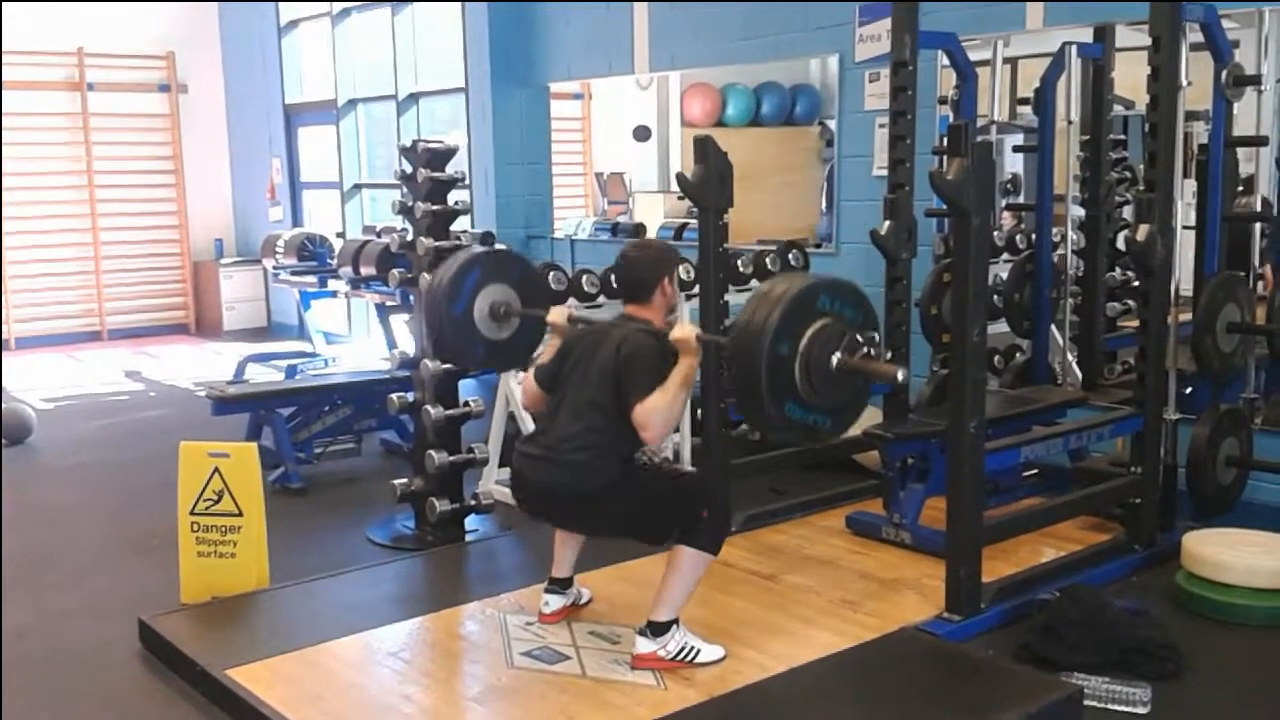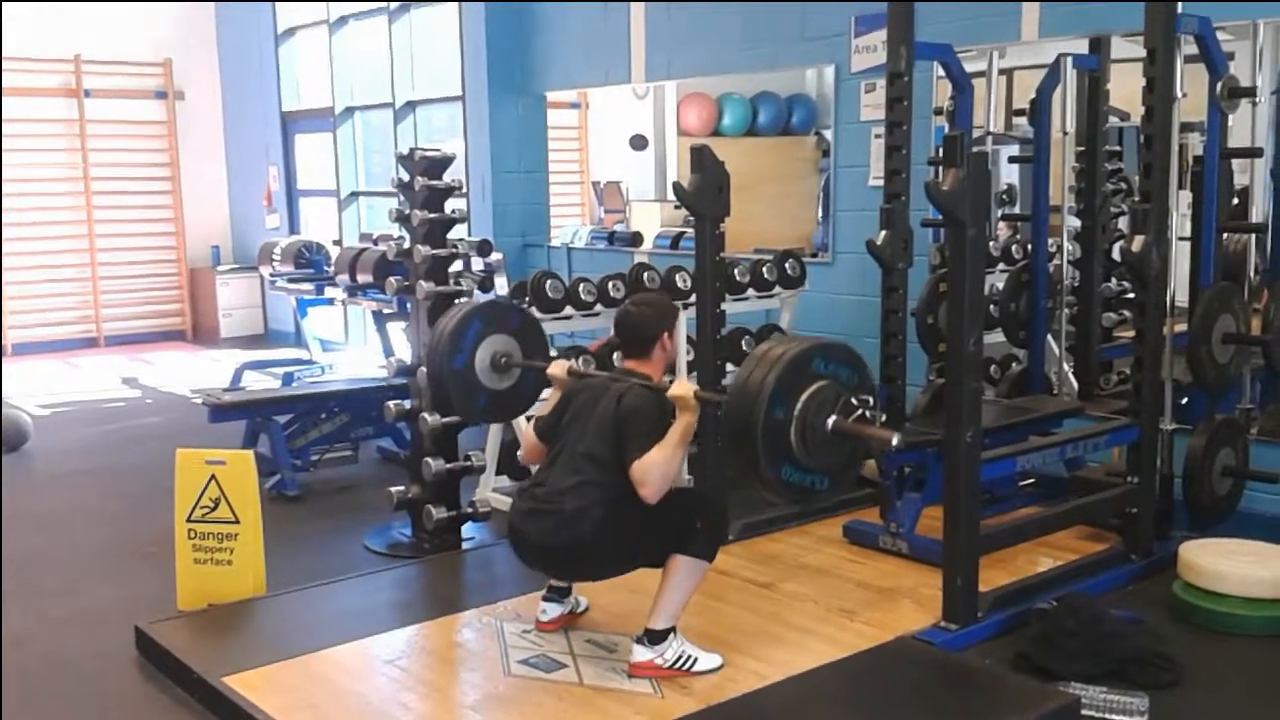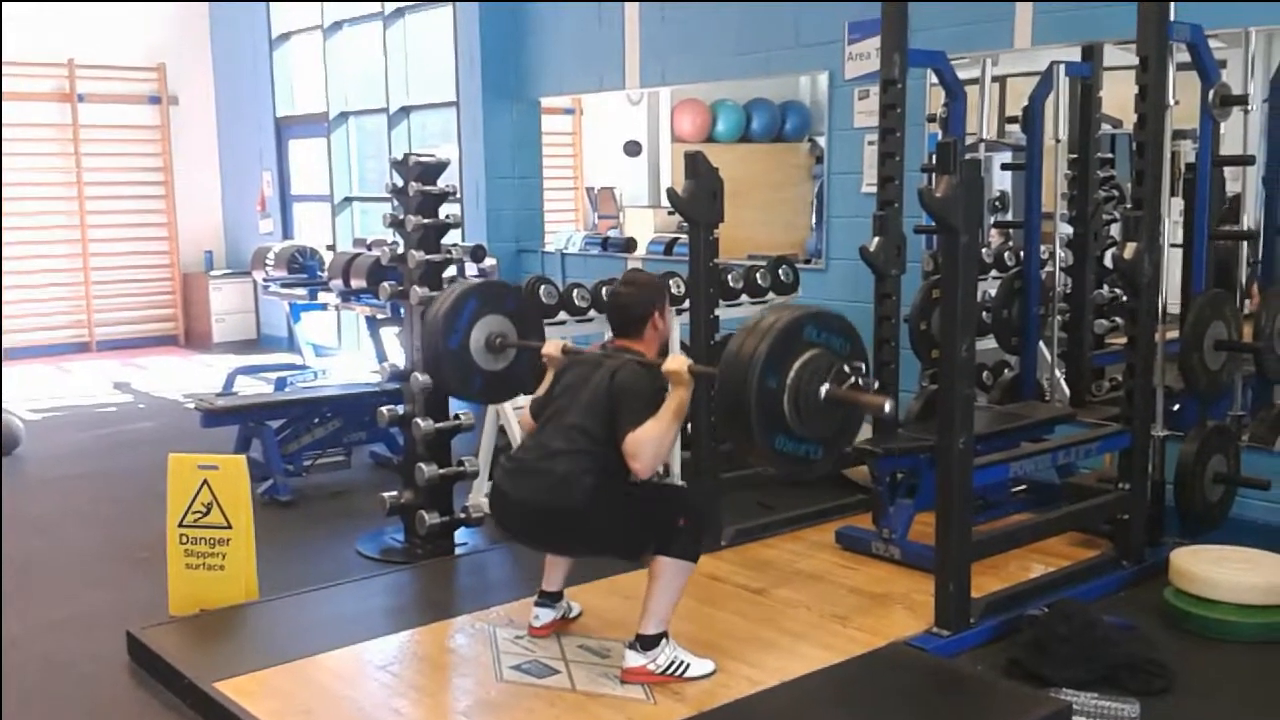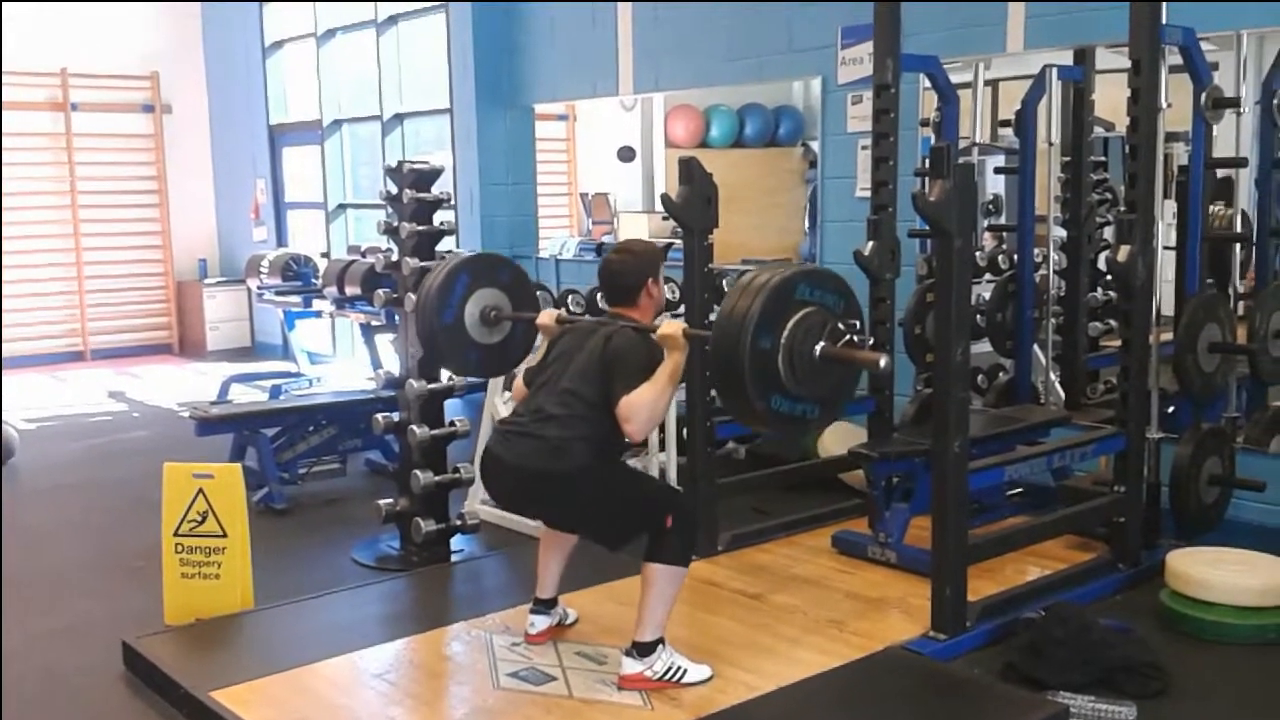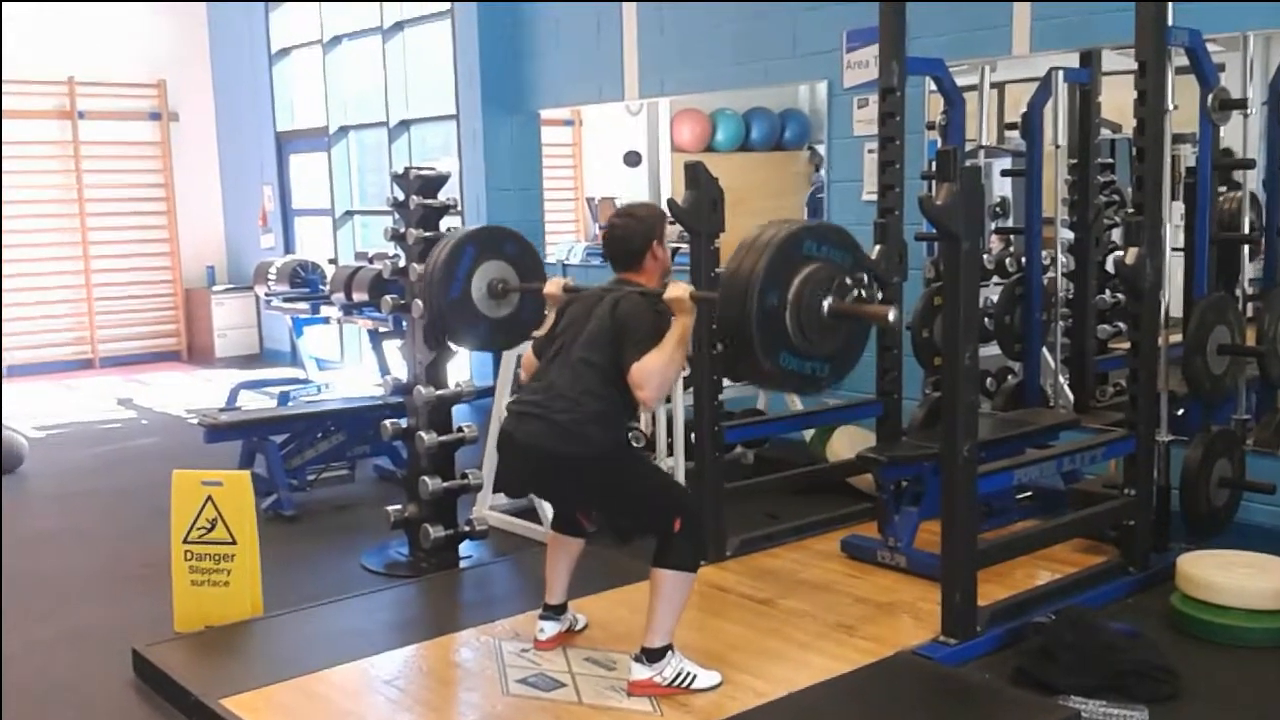
dt=0.4s
person 1, frame 1
left shoulder: (586, 335)
right shoulder: (647, 345)
left elbow: (531, 399)
right elbow: (651, 429)
left wrist: (557, 337)
right wrist: (688, 361)
left hip: (527, 480)
right hip: (574, 488)
right knee: (706, 506)
left ankle: (558, 593)
right ankle: (658, 637)
person 1, frame 2
left shoulder: (585, 388)
right shoulder: (645, 401)
left elbow: (529, 452)
right elbow: (649, 487)
left wrist: (557, 391)
right wrist: (686, 417)
left hip: (524, 531)
right hip: (571, 541)
right knee: (703, 516)
left ankle: (555, 602)
right ankle: (655, 645)
person 1, frame 3
left shoulder: (579, 364)
right shoulder: (640, 377)
right elbow: (642, 462)
right wrist: (680, 393)
left hip: (507, 500)
right hip: (550, 507)
right knee: (683, 515)
left ankle: (547, 607)
right ankle: (648, 651)
person 1, frame 4
left shoulder: (574, 332)
right shoulder: (635, 343)
right elbow: (635, 424)
right wrist: (675, 357)
left hip: (499, 462)
right hip: (547, 468)
left knee: (572, 493)
right knee: (673, 518)
left ankle: (543, 612)
right ankle: (645, 657)
person 1, frame 5
left shoulder: (583, 300)
right shoulder: (643, 307)
left elbow: (529, 370)
right elbow: (647, 389)
right wrist: (683, 320)
left hip: (517, 438)
right hip: (570, 444)
left knee: (577, 501)
right knee: (682, 522)
left ankle: (553, 619)
right ankle: (655, 664)
